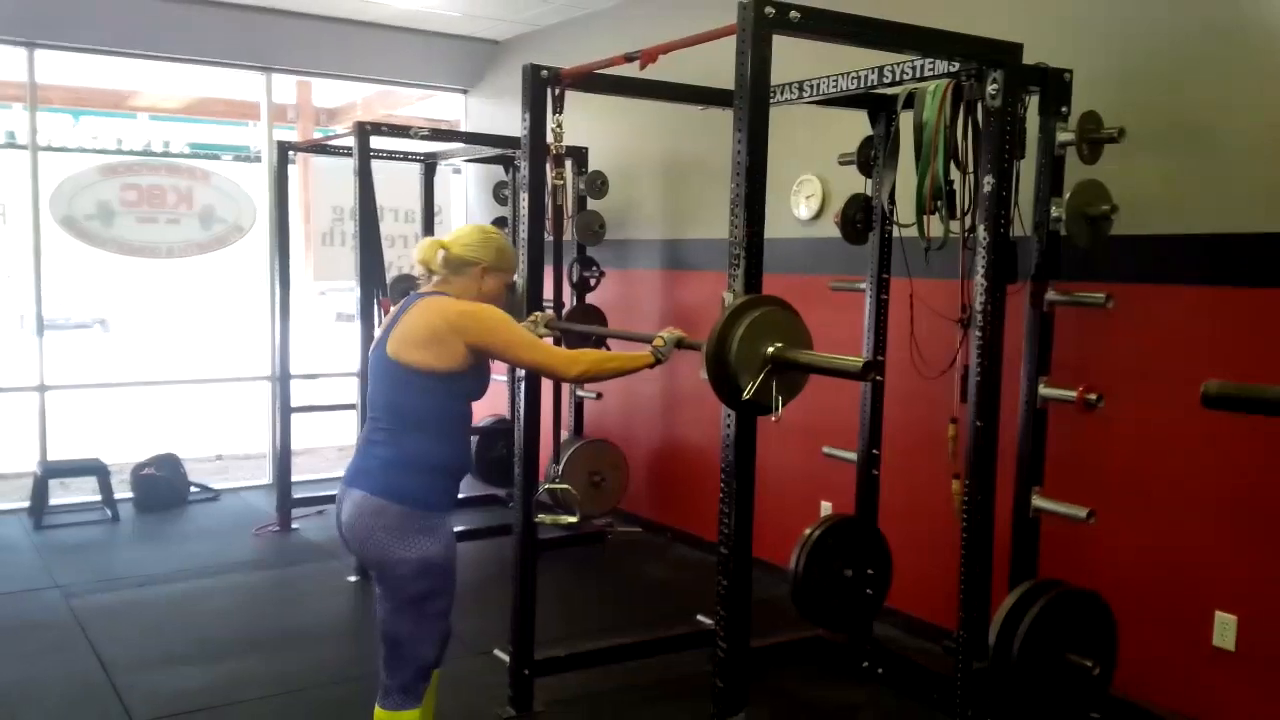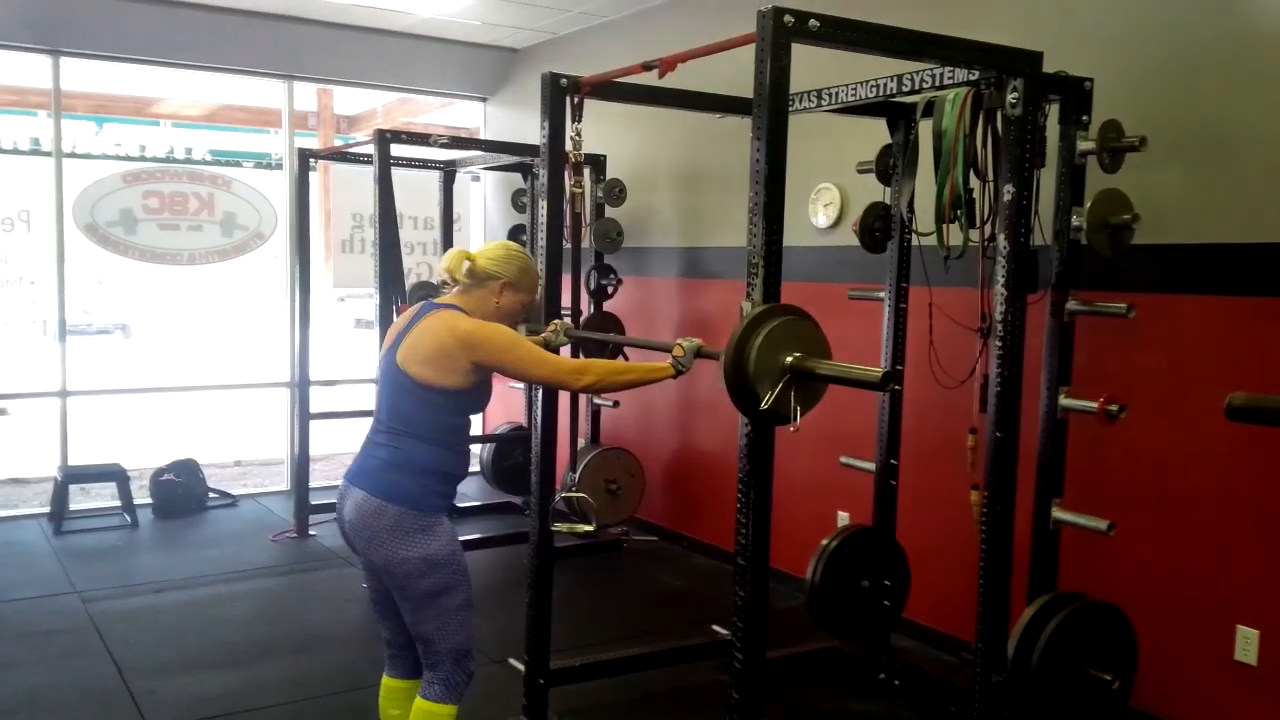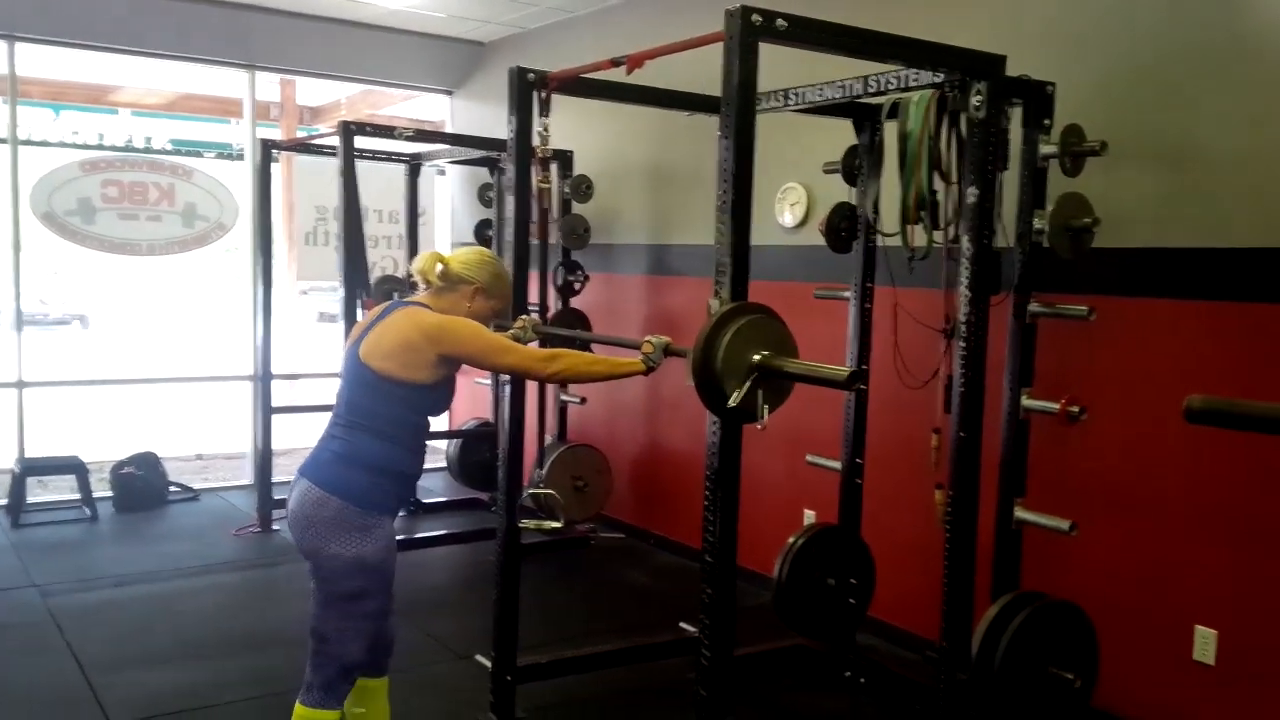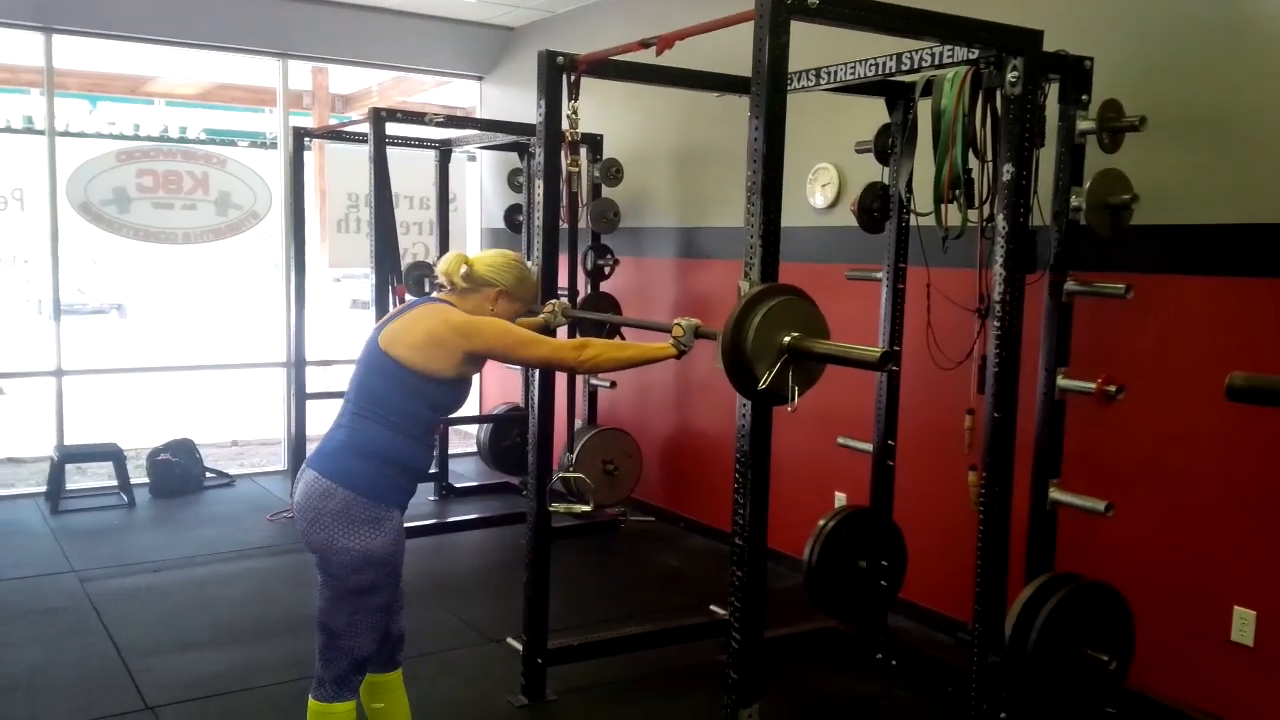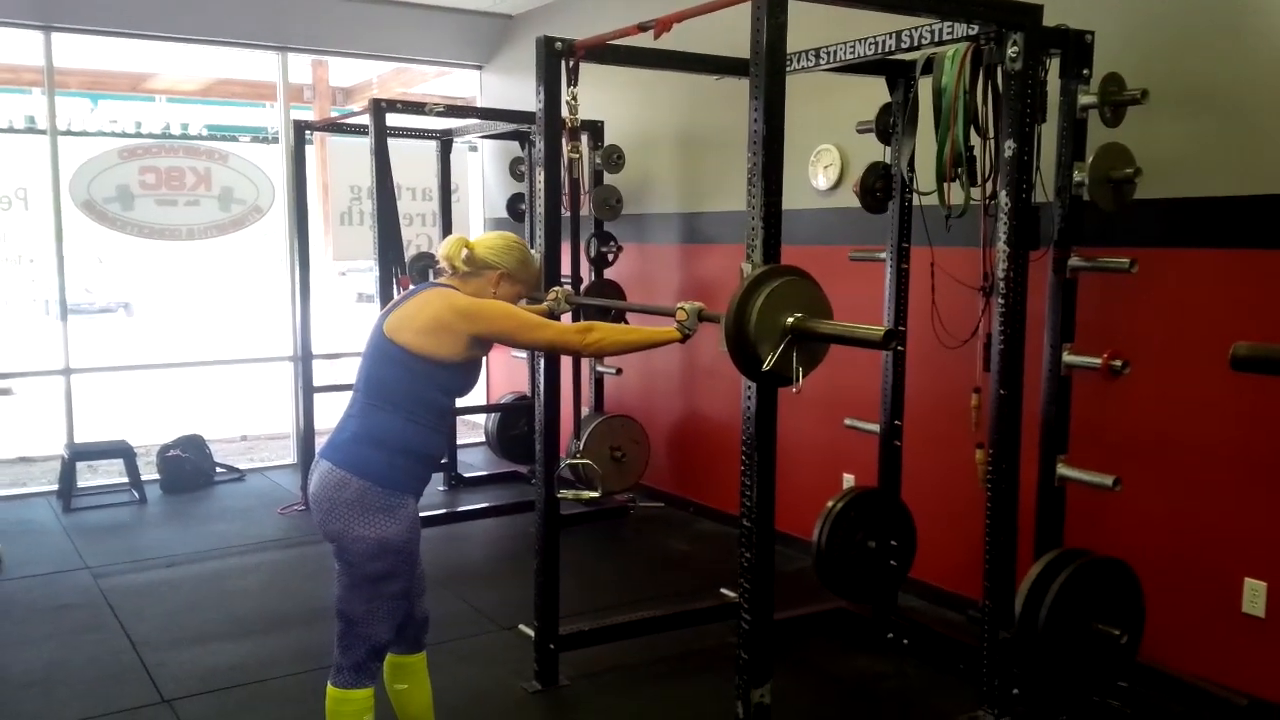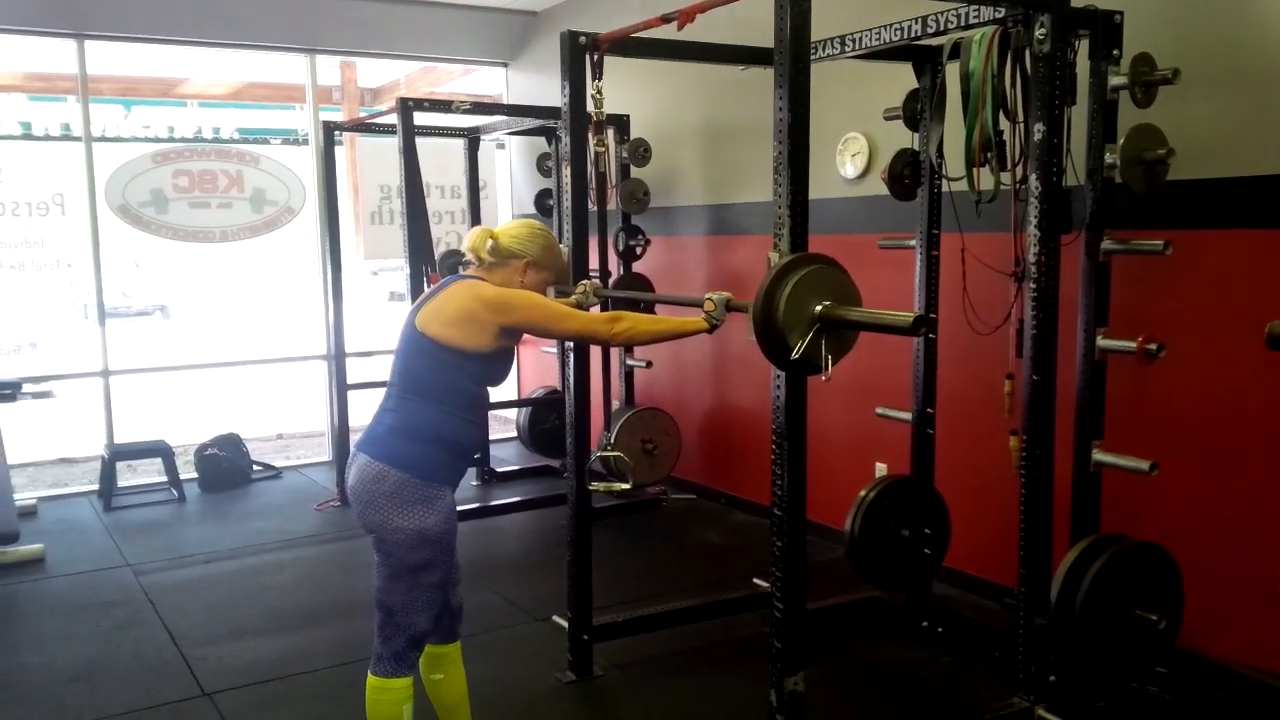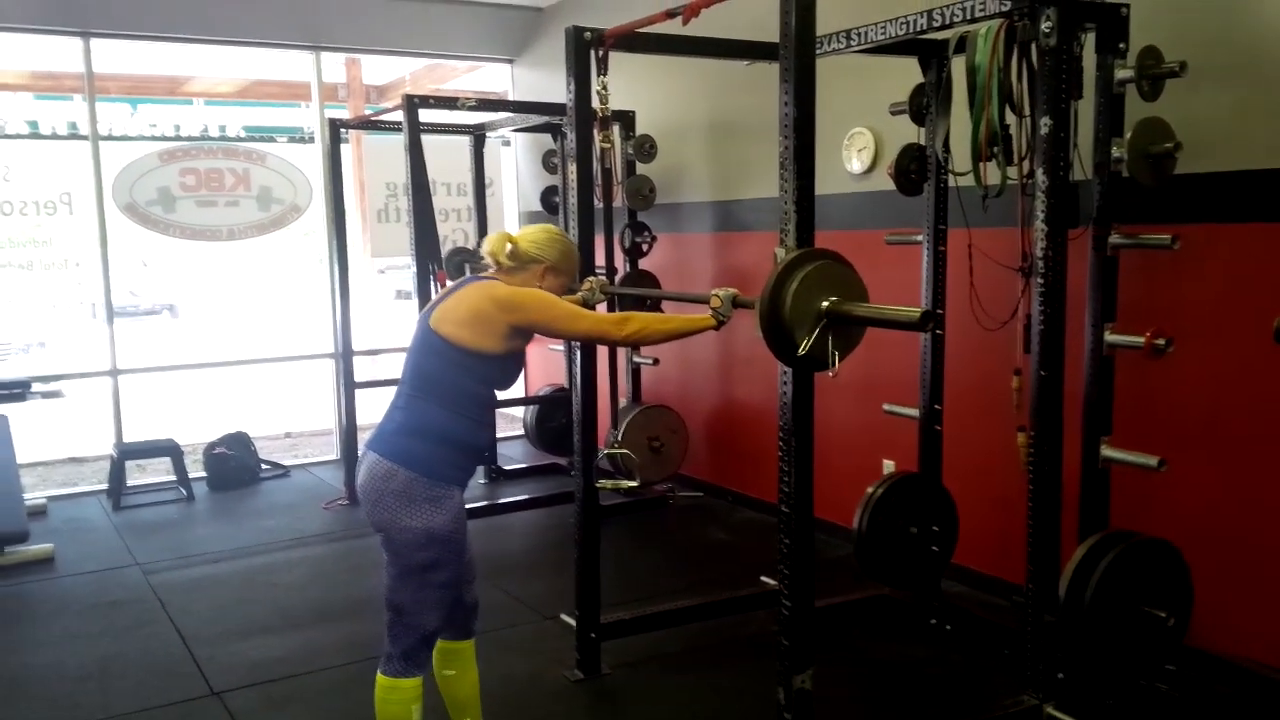
dt=0.5s
person 1, frame 1
left shoulder: (412, 312)
right shoulder: (462, 317)
right elbow: (570, 367)
left wrist: (526, 335)
right wrist: (653, 354)
left hip: (373, 501)
right hip: (401, 514)
left knee: (425, 646)
right knee: (407, 668)
person 1, frame 2
left shoulder: (419, 317)
right shoulder: (469, 334)
right elbow: (579, 377)
left wrist: (543, 343)
right wrist: (671, 367)
left hip: (366, 501)
right hip: (404, 515)
left knee: (406, 657)
right knee: (449, 669)
person 1, frame 3
left shoulder: (392, 315)
right shoulder: (435, 329)
right elbow: (548, 366)
left wrist: (512, 338)
right wrist: (641, 363)
left hip: (331, 497)
right hip: (350, 511)
left knee: (372, 654)
right knee: (334, 672)
person 1, frame 4
left shoulder: (426, 315)
right shoulder: (455, 327)
right elbow: (577, 356)
left wrist: (544, 322)
right wrist: (671, 347)
left hip: (338, 488)
right hip: (354, 504)
left knee: (383, 646)
right knee: (345, 662)
person 1, frame 5
left shoulder: (431, 300)
right shoulder: (459, 312)
right elbow: (582, 340)
left wrist: (547, 309)
right wrist: (676, 332)
left hip: (357, 479)
right hip: (369, 492)
left knee: (408, 629)
right knee: (363, 651)
person 1, frame 6
left shoulder: (461, 292)
right shoulder: (487, 301)
right elbow: (609, 329)
left wrist: (573, 302)
right wrist: (703, 323)
left hip: (396, 472)
right hip: (406, 485)
left knee: (443, 622)
right knee: (401, 643)
person 1, frame 7
left shoulder: (477, 293)
right shoulder: (503, 301)
right elbow: (619, 329)
left wrist: (581, 300)
right wrist: (712, 319)
left hip: (409, 471)
right hip: (415, 483)
left knee: (458, 616)
right knee: (411, 641)
